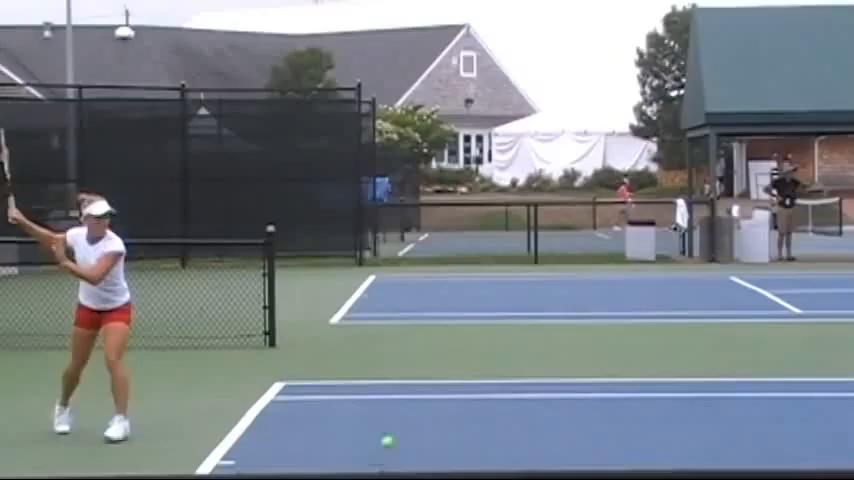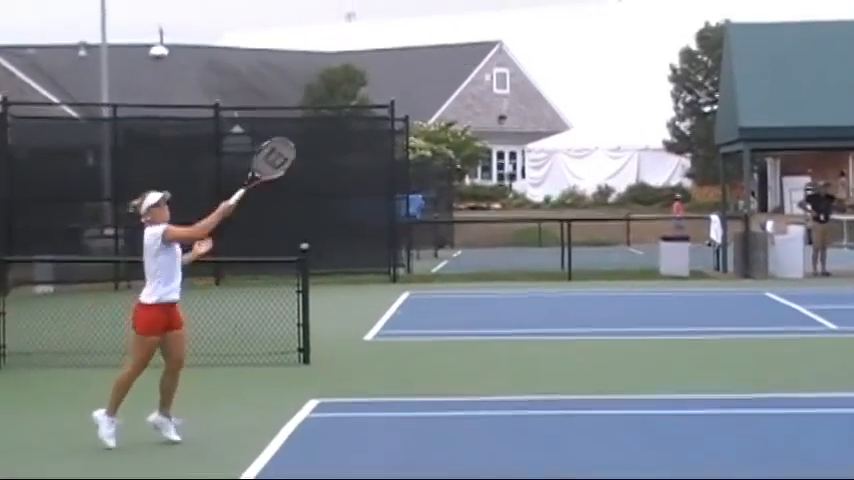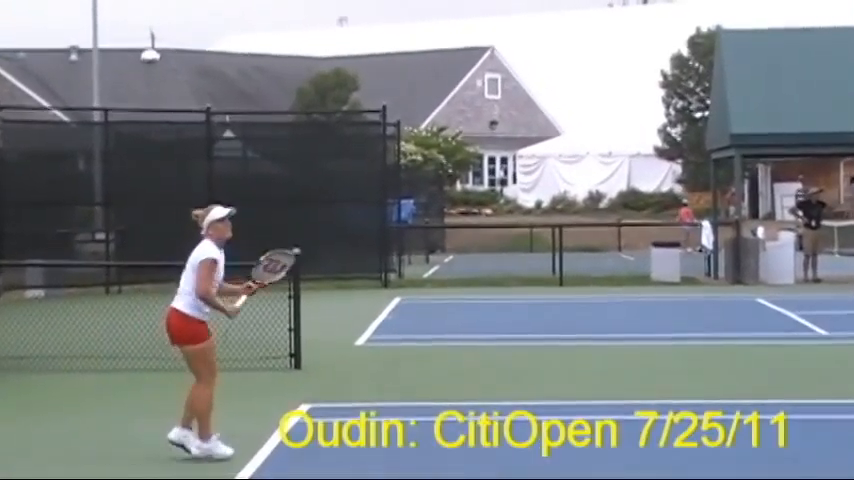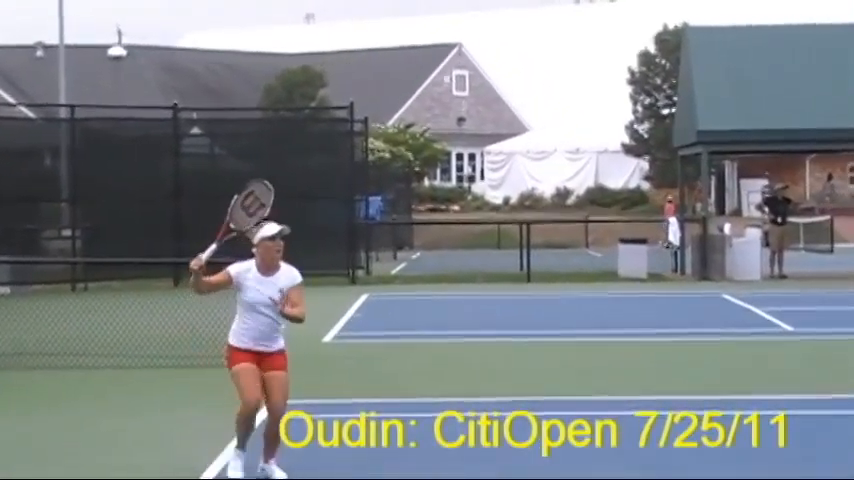
dt=0.7s
person 1, frame 1
left shoulder: (114, 245)
right shoulder: (76, 235)
left elbow: (95, 277)
right elbow: (50, 239)
left wrist: (64, 262)
right wrist: (22, 221)
left hip: (116, 309)
right hip: (87, 307)
left knee: (113, 360)
right knee: (76, 364)
left ankle: (121, 419)
right ankle: (63, 408)
person 1, frame 2
left shoulder: (165, 232)
right shoulder: (157, 232)
right elbow: (196, 232)
left wrist: (195, 253)
right wrist: (220, 212)
left hip: (170, 308)
right hip: (152, 310)
left knee: (175, 364)
right knee: (136, 368)
left ankle: (163, 416)
right ankle: (107, 416)
person 1, frame 3
left shoulder: (211, 251)
right shoulder: (209, 253)
left elbow: (215, 288)
right elbow: (203, 291)
left wrist: (243, 288)
right wrist: (225, 309)
left hip: (192, 320)
right hip: (185, 319)
left knee: (203, 380)
right knee: (207, 380)
left ankle: (184, 432)
right ankle: (206, 441)
person 1, frame 4
left shoulder: (291, 275)
right shoulder: (240, 271)
left elbow: (299, 313)
right elbow: (201, 288)
left wrist: (285, 311)
right wrist: (197, 273)
left hip: (274, 351)
right hip: (241, 350)
left knee: (277, 411)
right knee: (251, 403)
right ankle: (240, 451)
